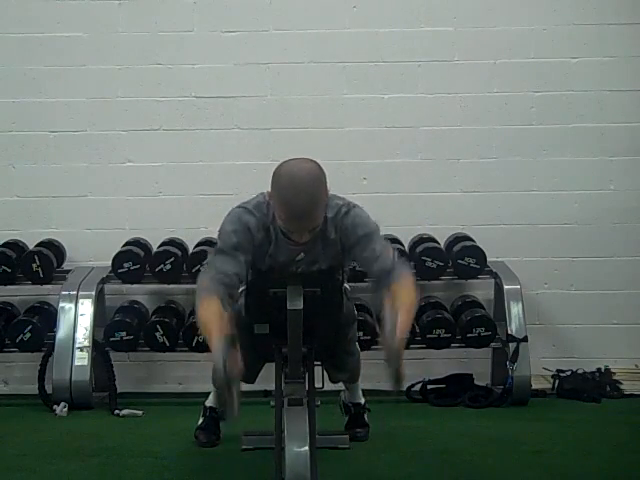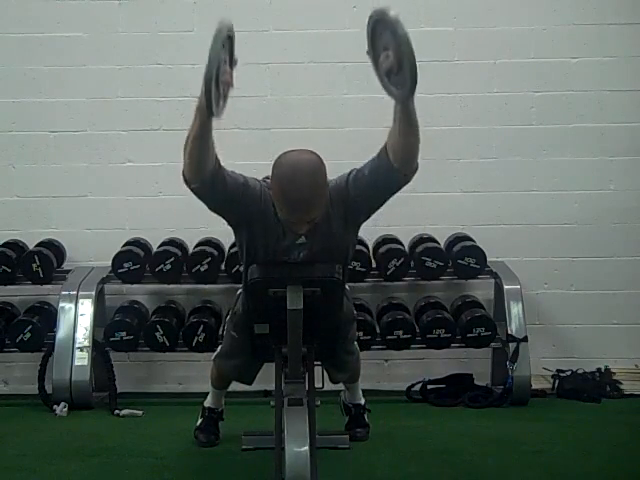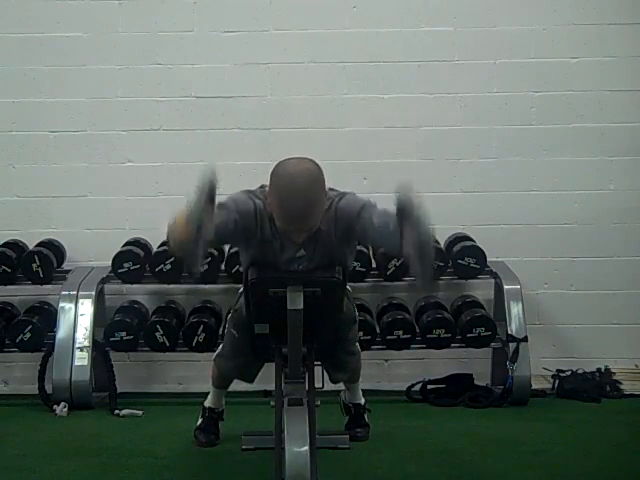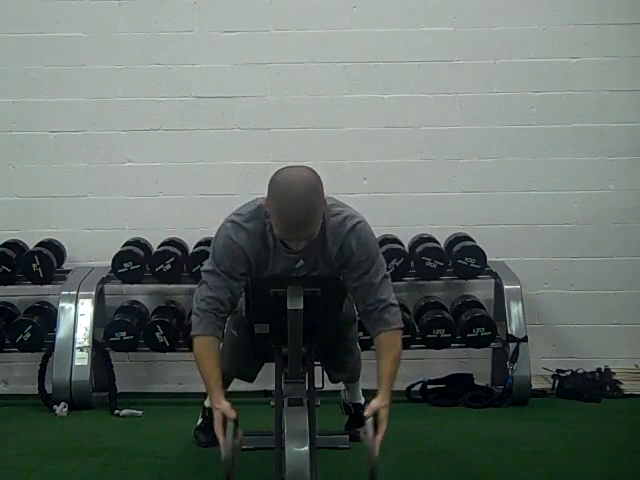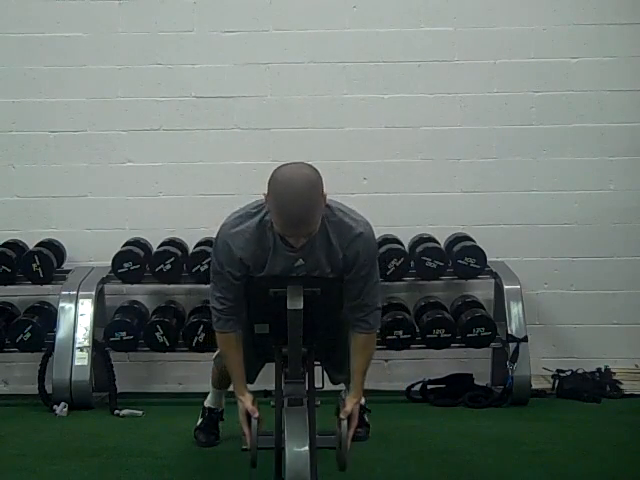
dt=0.4s
person 1, frame 1
left shoulder: (348, 219)
right shoulder: (245, 221)
left elbow: (392, 272)
right elbow: (212, 288)
left wrist: (400, 323)
right wrist: (219, 342)
left knee: (346, 361)
right knee: (232, 360)
left ankle: (354, 400)
right ankle: (213, 406)
person 1, frame 2
left shoulder: (346, 199)
right shoulder: (249, 202)
left elbow: (402, 167)
right elbow: (197, 177)
left wrist: (404, 100)
right wrist: (205, 109)
left knee: (346, 366)
right knee: (228, 365)
left ankle: (354, 401)
right ankle: (213, 405)
person 1, frame 3
left shoulder: (346, 209)
right shoulder: (247, 208)
left elbow: (395, 235)
right elbow: (180, 237)
left wrist: (412, 228)
right wrist: (194, 225)
left knee: (347, 360)
right knee: (230, 361)
left ankle: (354, 402)
right ankle: (213, 407)
person 1, frame 4
left shoulder: (352, 230)
right shoulder: (237, 231)
left elbow: (382, 311)
right elbow: (208, 312)
left wrist: (384, 393)
right wrist: (218, 398)
left knee: (346, 361)
right knee: (229, 357)
left ankle: (353, 400)
right ankle: (210, 405)
person 1, frame 5
left shoulder: (355, 234)
right shoulder: (235, 235)
left elbow: (364, 316)
right elbow: (226, 314)
left wrist: (356, 392)
right wrist: (241, 390)
left knee: (345, 364)
right knee: (228, 359)
left ankle: (357, 404)
right ankle: (212, 406)
